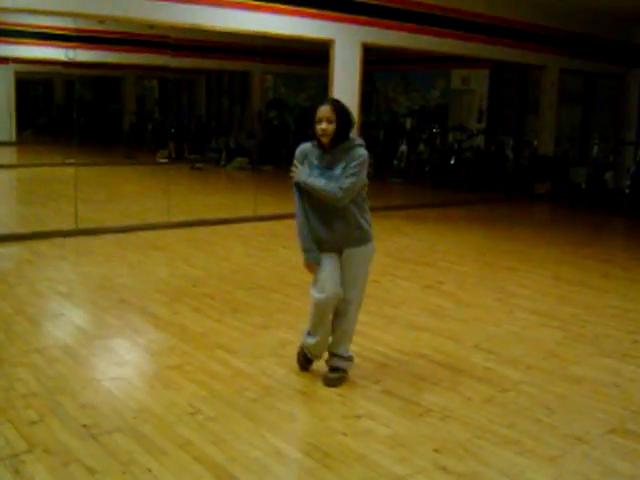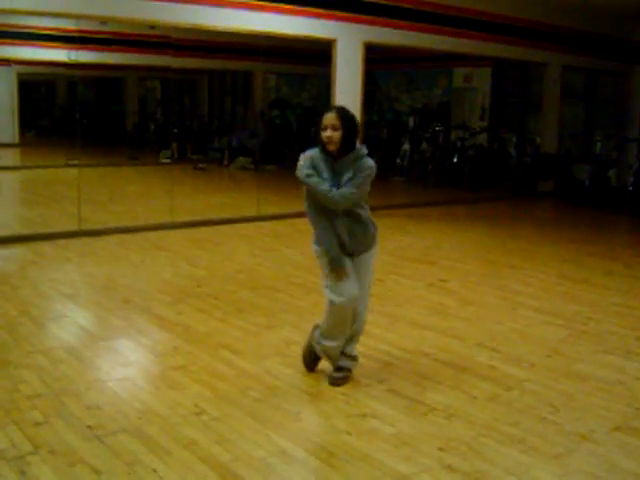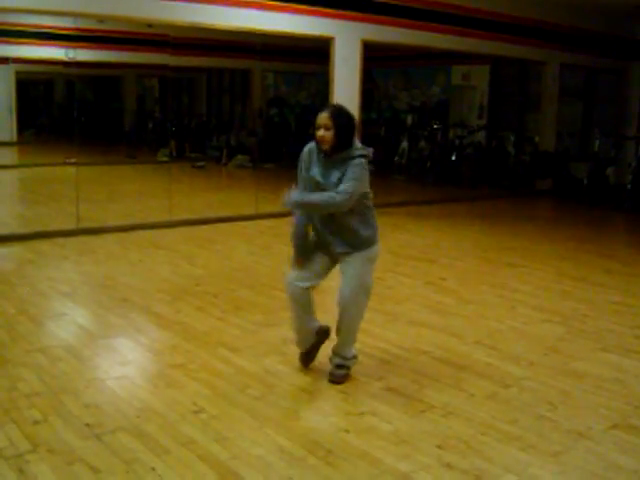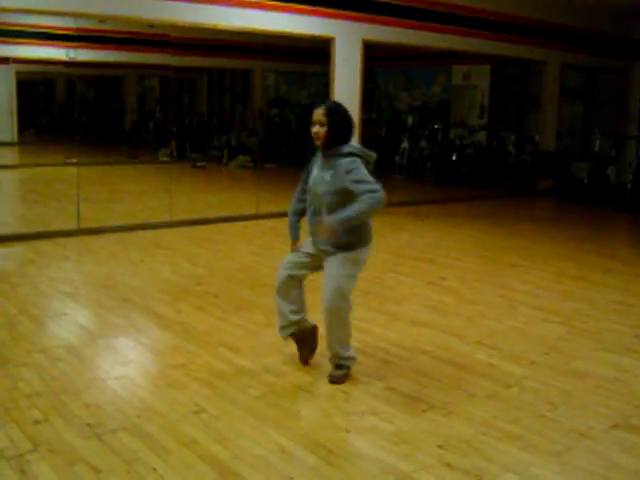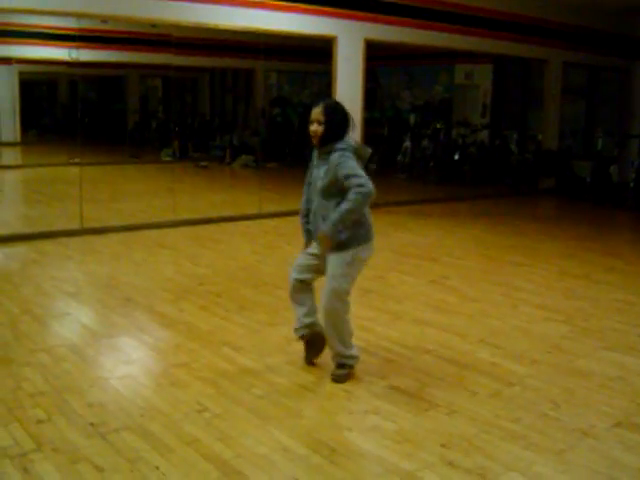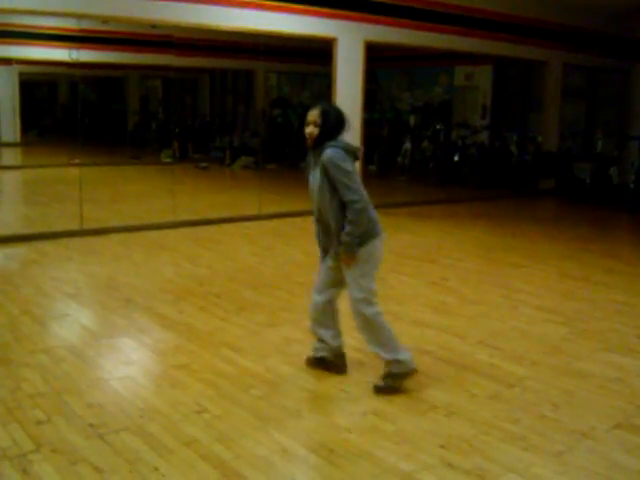
dt=0.2s
person 1, frame 1
left shoulder: (358, 156)
right shoulder: (304, 153)
left elbow: (341, 194)
right elbow: (301, 203)
left wrist: (305, 178)
right wrist: (308, 248)
left hip: (356, 241)
right hip: (323, 241)
left knee: (349, 301)
right knee: (326, 296)
left ankle: (340, 360)
right ankle: (311, 346)
person 1, frame 2
left shoulder: (365, 165)
right shoulder: (311, 159)
left elbow: (340, 200)
right elbow: (316, 211)
left wrist: (306, 177)
right wrist: (331, 253)
left hip: (363, 244)
right hip: (331, 244)
left knee: (358, 306)
right knee: (344, 299)
left ankle: (344, 360)
right ankle: (321, 343)
person 1, frame 3
left shoulder: (357, 164)
right shoulder: (309, 154)
left elbow: (339, 200)
right elbow: (305, 203)
left wrist: (295, 199)
right wrist: (300, 244)
left hip: (360, 244)
right hip: (325, 240)
left knee: (350, 304)
right knee: (296, 283)
left ankle: (343, 359)
right ankle: (312, 335)
person 1, frame 4
left shoulder: (349, 163)
right shoulder: (319, 155)
left elbow: (376, 196)
right elbow: (304, 192)
left wrist: (340, 221)
right wrist: (294, 224)
left hip: (348, 246)
right hip: (319, 240)
left knee: (334, 304)
right knee: (286, 273)
left ankle: (342, 360)
right ankle: (300, 329)
person 1, frame 5
left shoulder: (341, 157)
right shoulder: (319, 154)
left elbow: (363, 191)
left wrist: (333, 225)
right wrist: (307, 228)
left hip: (350, 243)
right hip: (324, 241)
left knee: (332, 303)
right knee: (298, 277)
left ankle: (345, 359)
right ankle: (311, 332)
person 1, frame 6
left shoulder: (331, 157)
right shoulder: (316, 157)
left elbow: (357, 202)
left wrist: (347, 244)
right wrist: (326, 246)
left hip: (360, 245)
right hip: (338, 246)
left knee: (362, 305)
right knee: (321, 295)
left ankle: (398, 364)
right ankle: (329, 353)
